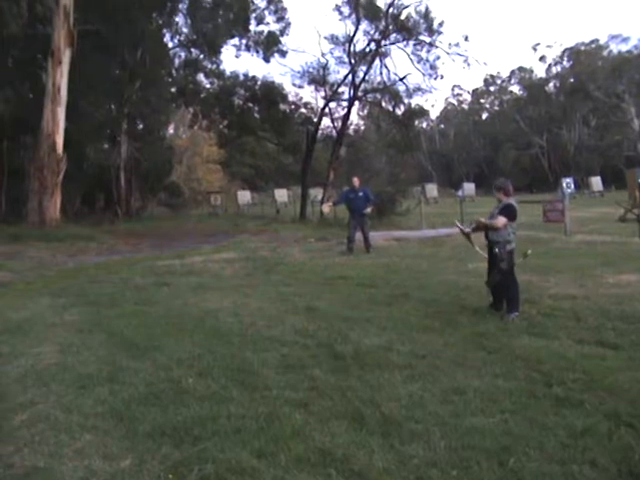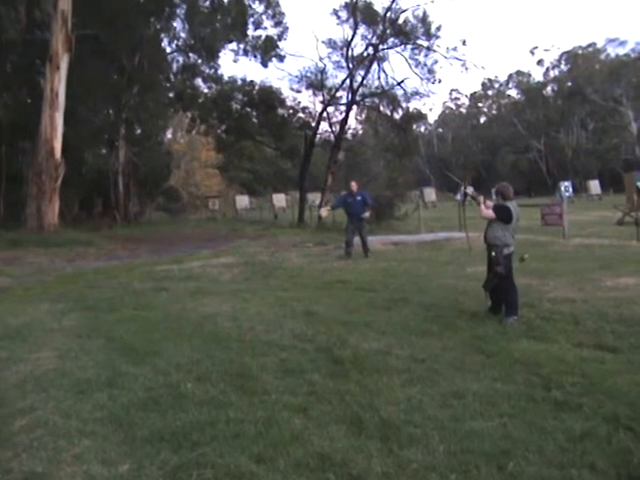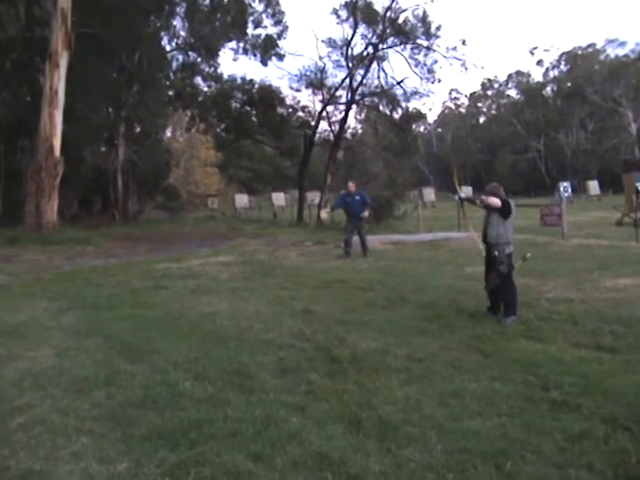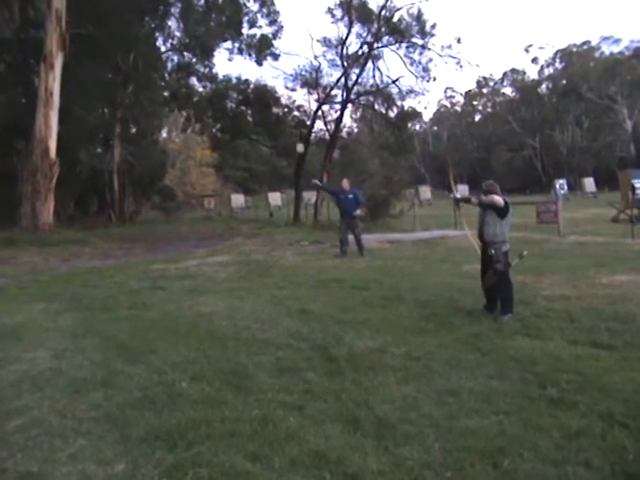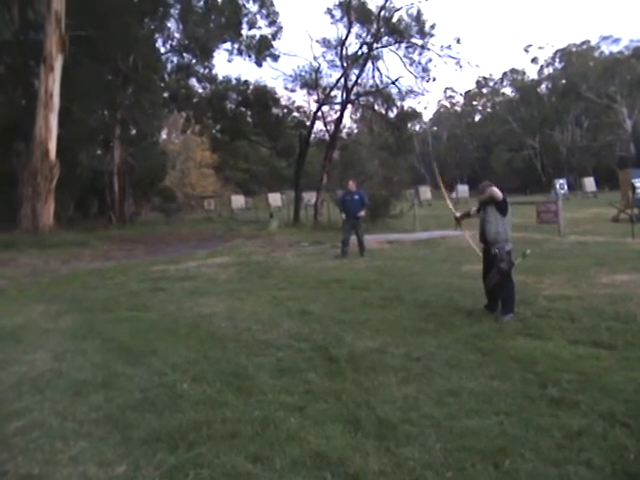
dt=1s
person 1, frame 1
left shoulder: (509, 206)
right shoulder: (503, 205)
left elbow: (498, 223)
right elbow: (492, 222)
left wrist: (483, 222)
right wrist: (475, 228)
left hip: (504, 248)
right hip: (495, 246)
left knee: (508, 278)
right knee: (494, 277)
left ankle: (513, 309)
right ankle: (497, 304)
person 1, frame 2
left shoulder: (505, 209)
right shoulder: (503, 207)
left elbow: (485, 214)
right elbow: (490, 205)
left wrist: (481, 203)
right wrist: (477, 197)
left hip: (502, 251)
right hip: (495, 249)
left knee: (506, 281)
right knee: (493, 280)
left ankle: (511, 313)
right ankle: (496, 308)
person 1, frame 3
left shoulder: (506, 204)
right shoulder: (493, 205)
left elbow: (490, 201)
right elbow: (480, 203)
left wrist: (484, 199)
right wrist: (467, 198)
left hip: (502, 250)
right hip: (491, 249)
left knee: (505, 282)
right knee: (490, 280)
left ankle: (510, 313)
right ankle: (494, 308)
person 1, frame 4
left shoulder: (502, 204)
right shoulder: (487, 203)
left elbow: (495, 199)
right elbow: (474, 200)
left wrist: (484, 200)
right wrist: (461, 199)
left hip: (499, 248)
right hip: (487, 247)
left knee: (502, 279)
right knee: (487, 278)
left ankle: (507, 311)
right ankle: (491, 306)
person 1, frame 5
left shoulder: (500, 203)
right shoulder: (486, 206)
left elbow: (494, 191)
right elbow: (474, 211)
left wrist: (482, 199)
right wrist: (461, 216)
left hip: (501, 248)
right hip: (489, 247)
left knee: (504, 279)
right knee: (488, 278)
left ankle: (508, 311)
right ankle: (492, 306)
